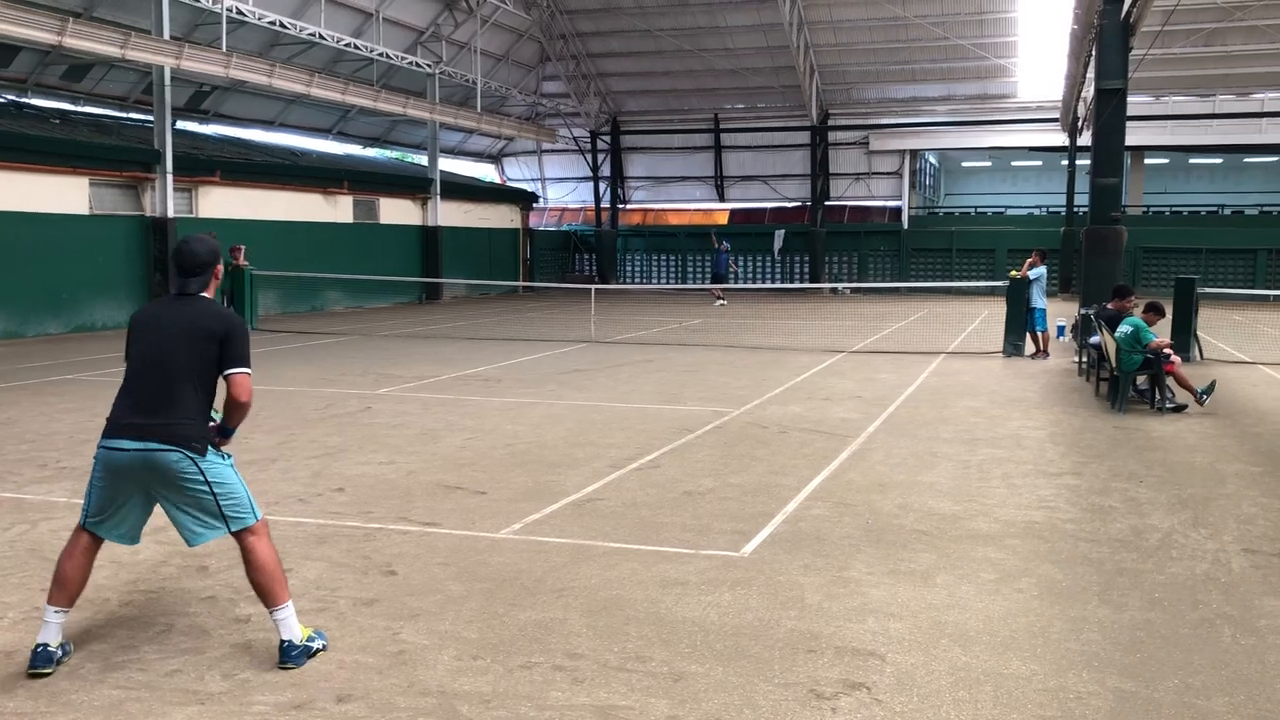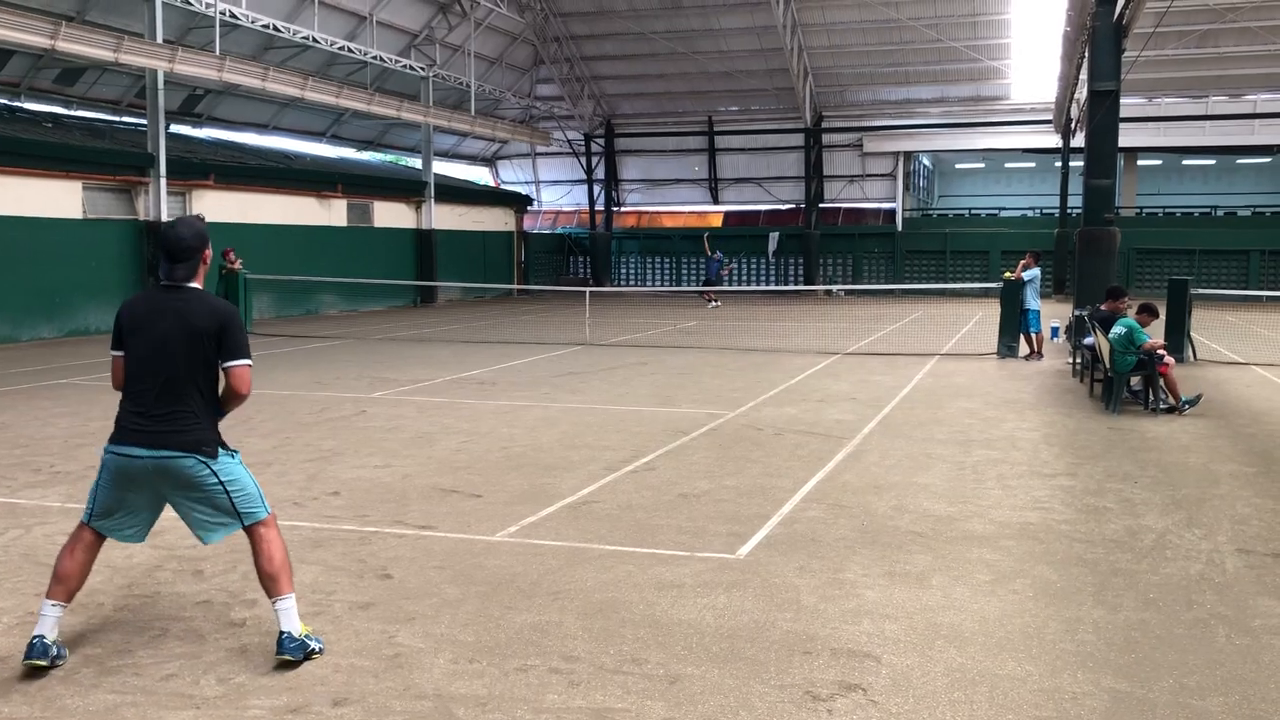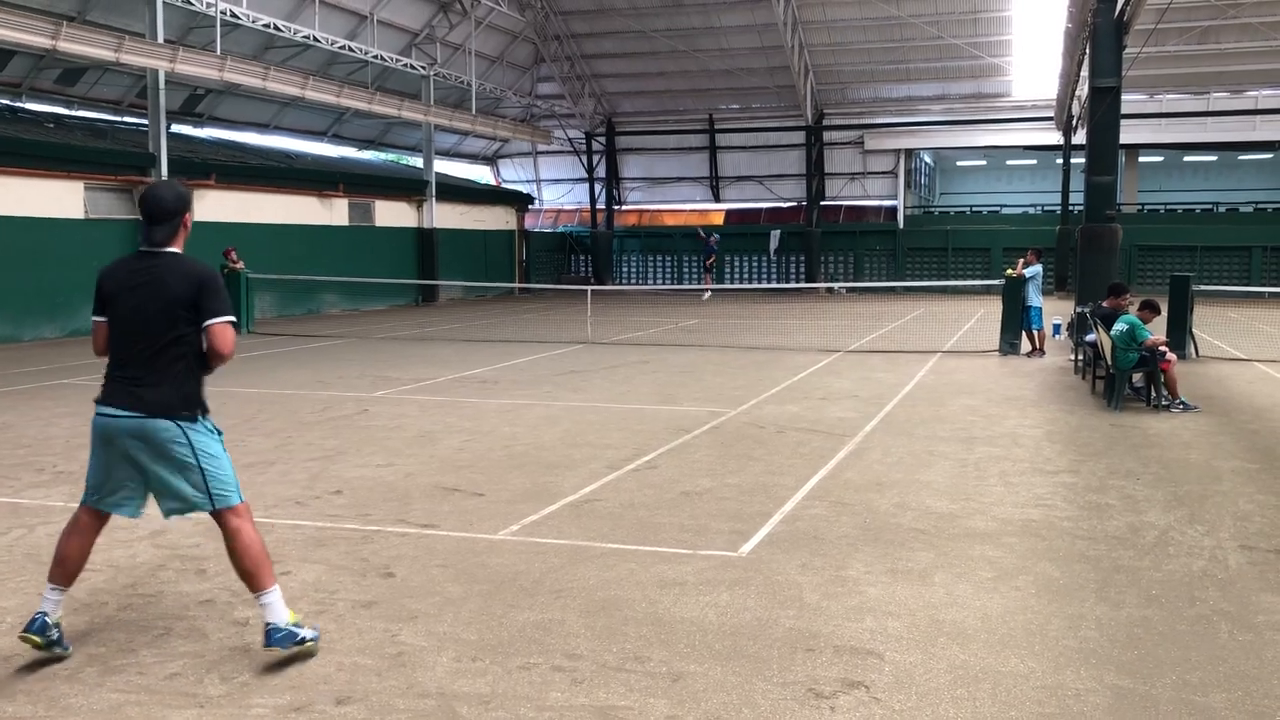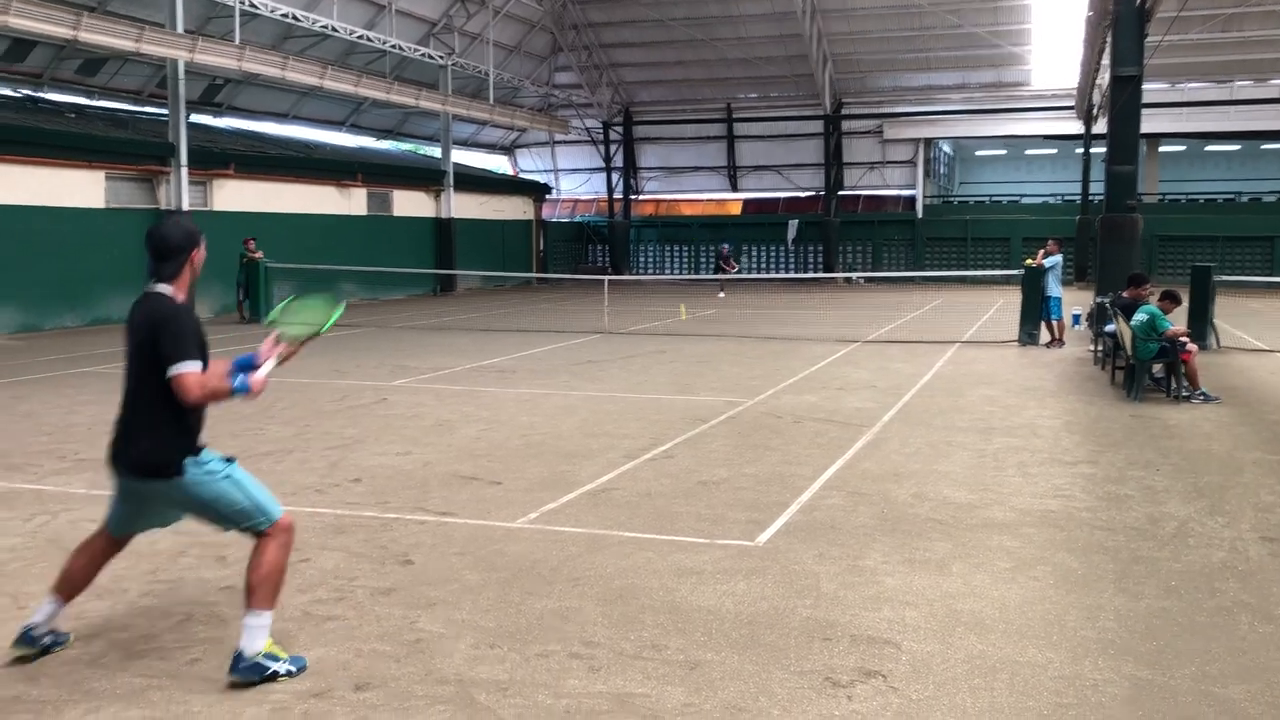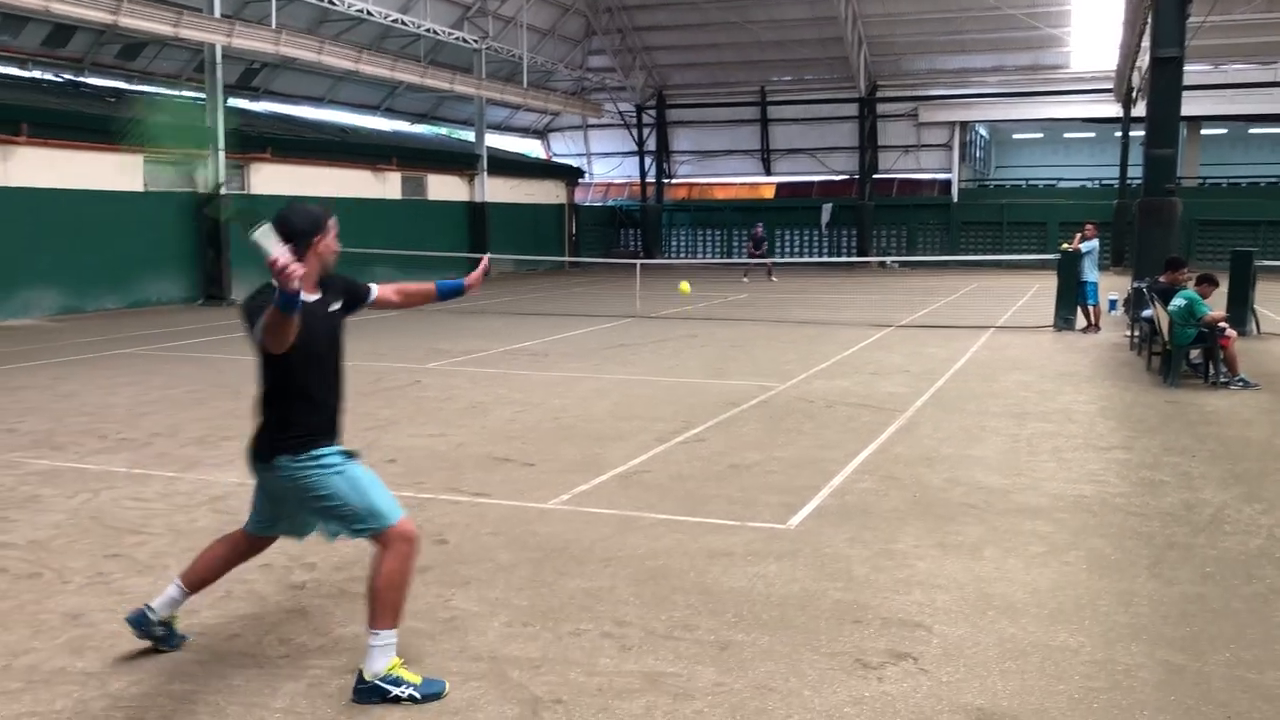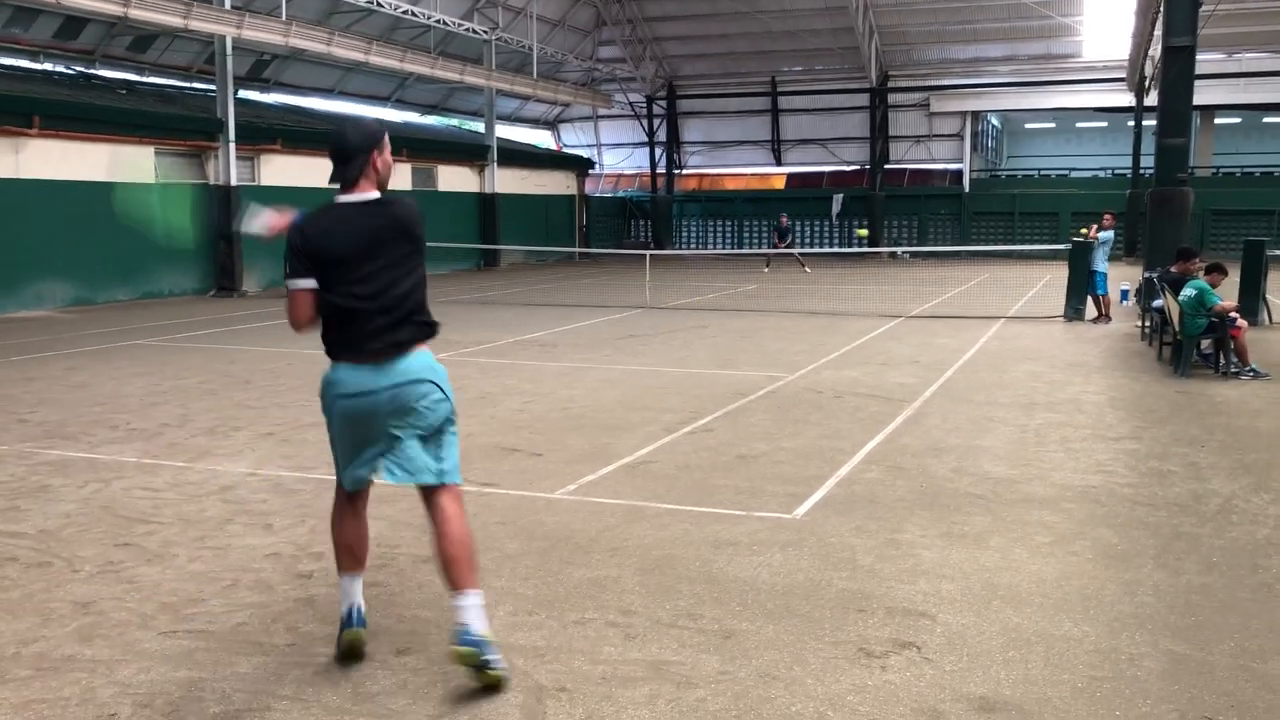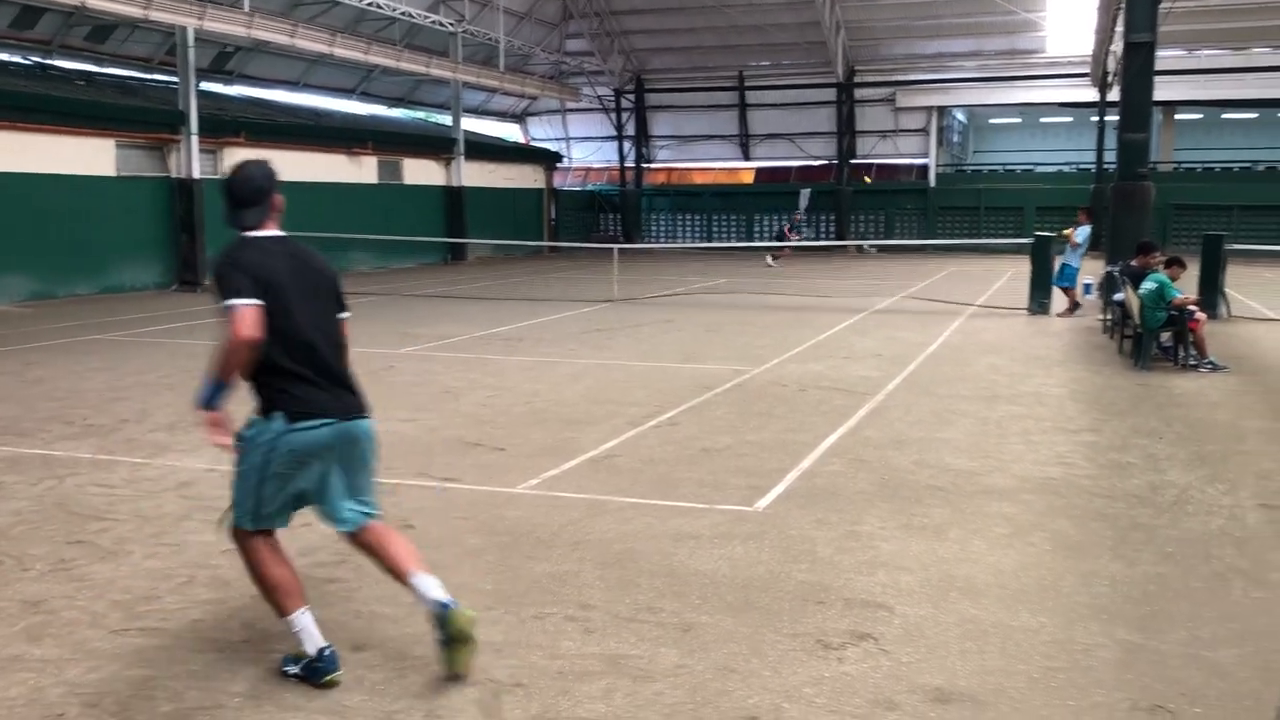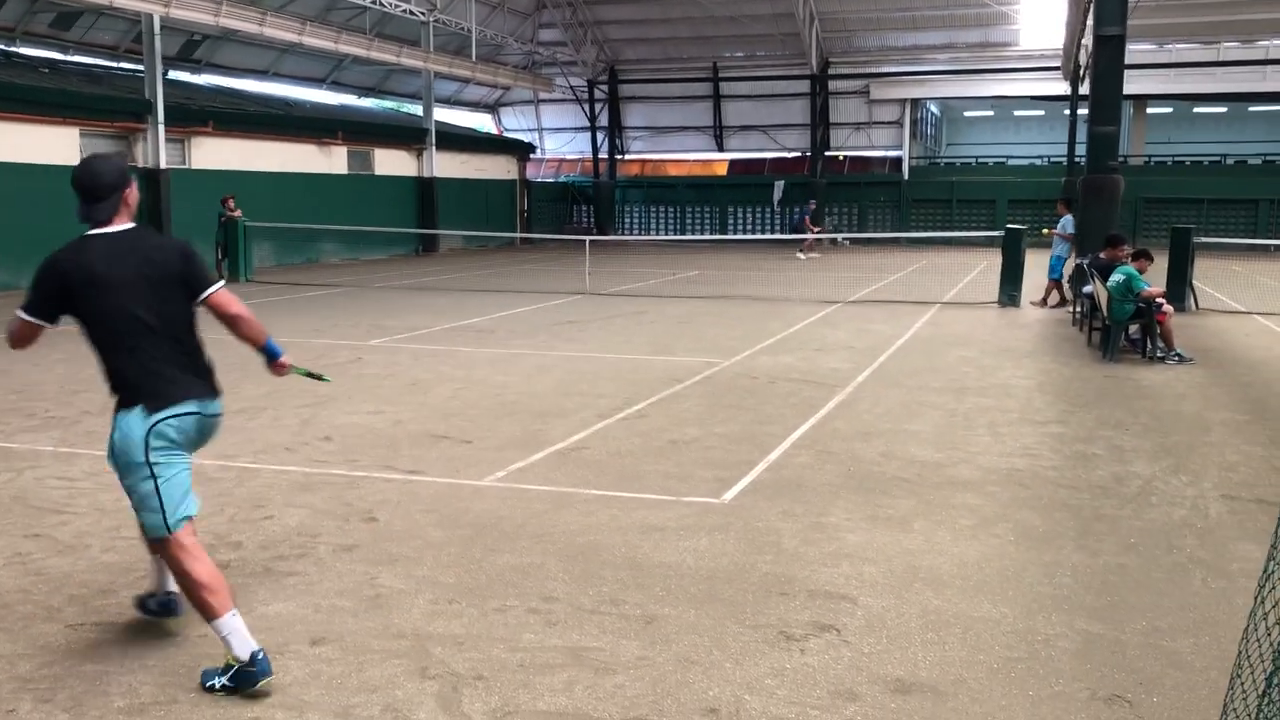
dt=0.4s
person 1, frame 1
left shoulder: (142, 316)
right shoulder: (226, 322)
right elbow: (240, 395)
right wrist: (224, 431)
left hip: (118, 442)
right hip: (181, 446)
left knee: (88, 533)
right knee: (252, 532)
left ankle: (47, 644)
right ankle: (292, 638)
person 1, frame 2
left shoulder: (130, 309)
right shoulder: (221, 313)
left elbow: (118, 380)
right elbow: (240, 387)
left hip: (128, 446)
right hip: (193, 448)
left knee: (89, 532)
right knee: (263, 526)
left ankle: (43, 638)
right ankle: (291, 633)
person 1, frame 3
left shoulder: (111, 275)
right shoulder: (202, 277)
left elbow: (101, 345)
right elbow: (223, 348)
left hip: (114, 414)
right hip: (175, 418)
left knee: (90, 514)
right knee: (233, 516)
left ankle: (45, 619)
right ankle: (280, 622)
person 1, frame 4
left shoulder: (145, 308)
right shoulder: (176, 316)
right elbow: (193, 391)
left wrist: (253, 359)
right wrist: (243, 385)
left hip: (134, 459)
right hip: (175, 465)
left knee: (113, 535)
right knee: (277, 528)
left ankle: (37, 628)
right ankle: (253, 652)
person 1, frame 5
left shoulder: (333, 292)
right shoulder: (266, 304)
left elbow: (394, 294)
right elbow: (276, 340)
left wrist: (459, 286)
right wrist: (291, 299)
left hip: (303, 450)
right hip: (299, 455)
left knee: (256, 535)
right knee: (399, 535)
left ankle: (156, 614)
right ankle: (378, 671)
person 1, frame 6
left shoulder: (310, 231)
right shoulder: (403, 214)
left elbow: (301, 319)
left hip: (350, 381)
right hip: (414, 372)
left knee: (351, 496)
right knee: (444, 499)
left ankle: (352, 613)
right ankle: (473, 633)
person 1, frame 7
left shoulder: (235, 262)
right shoulder: (314, 261)
left elbow: (244, 336)
left wrist: (211, 396)
left hip: (293, 423)
right hip: (349, 418)
left knee: (252, 534)
right knee: (366, 528)
left ankle: (315, 653)
right ankle: (443, 606)
person 1, frame 8
left shoulder: (64, 265)
right shoulder: (174, 251)
right elbow: (233, 313)
right wrist: (272, 352)
left hip: (151, 412)
right hip: (203, 403)
left knee: (174, 538)
right knee: (163, 510)
left ankle: (247, 657)
right ankle: (166, 593)
